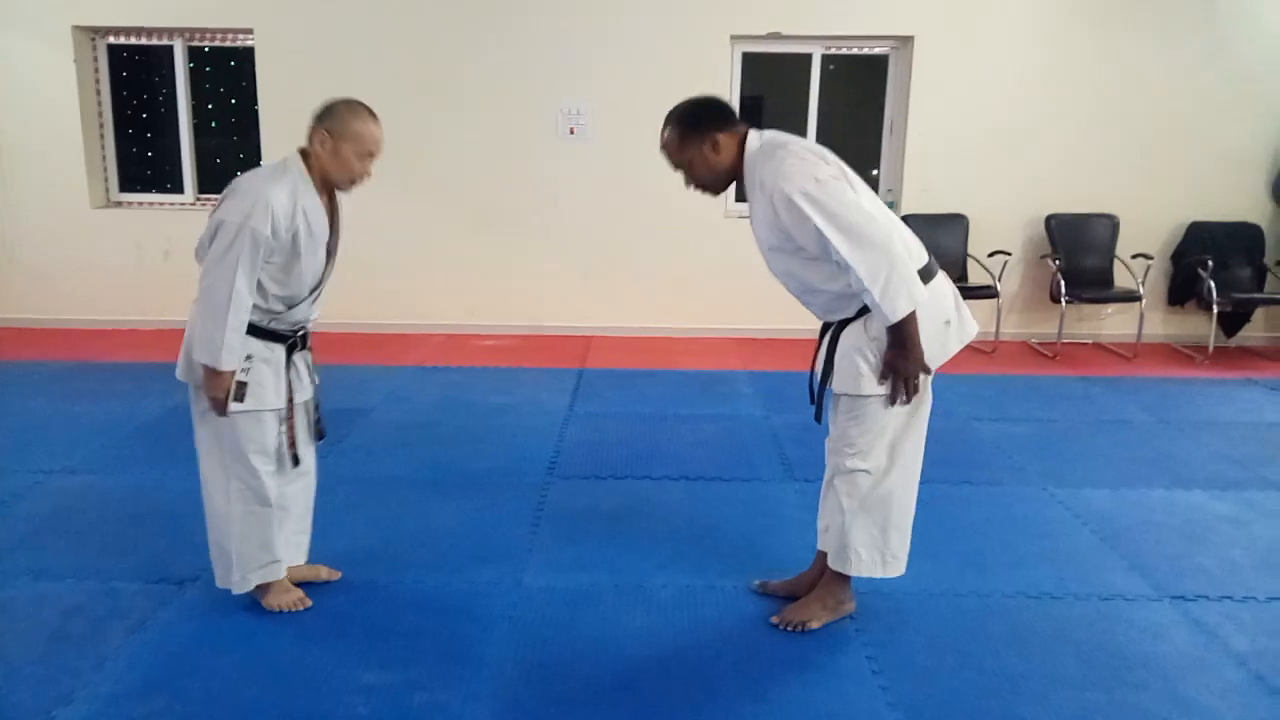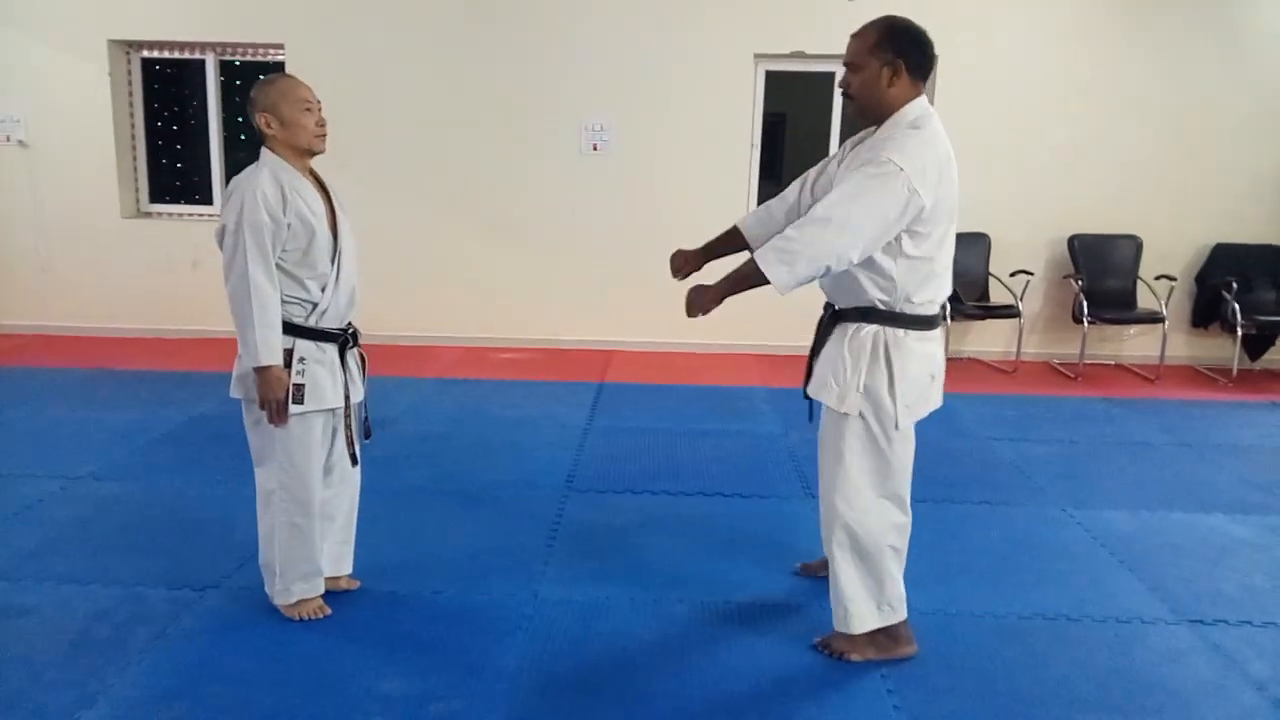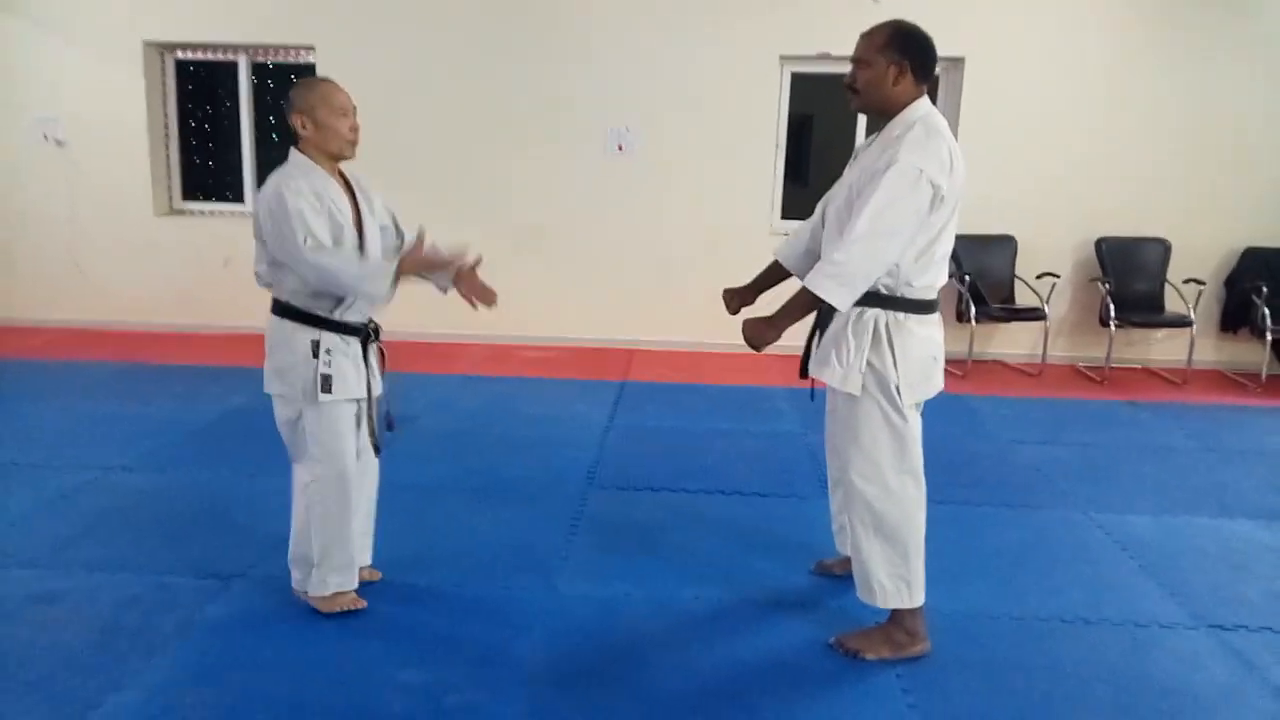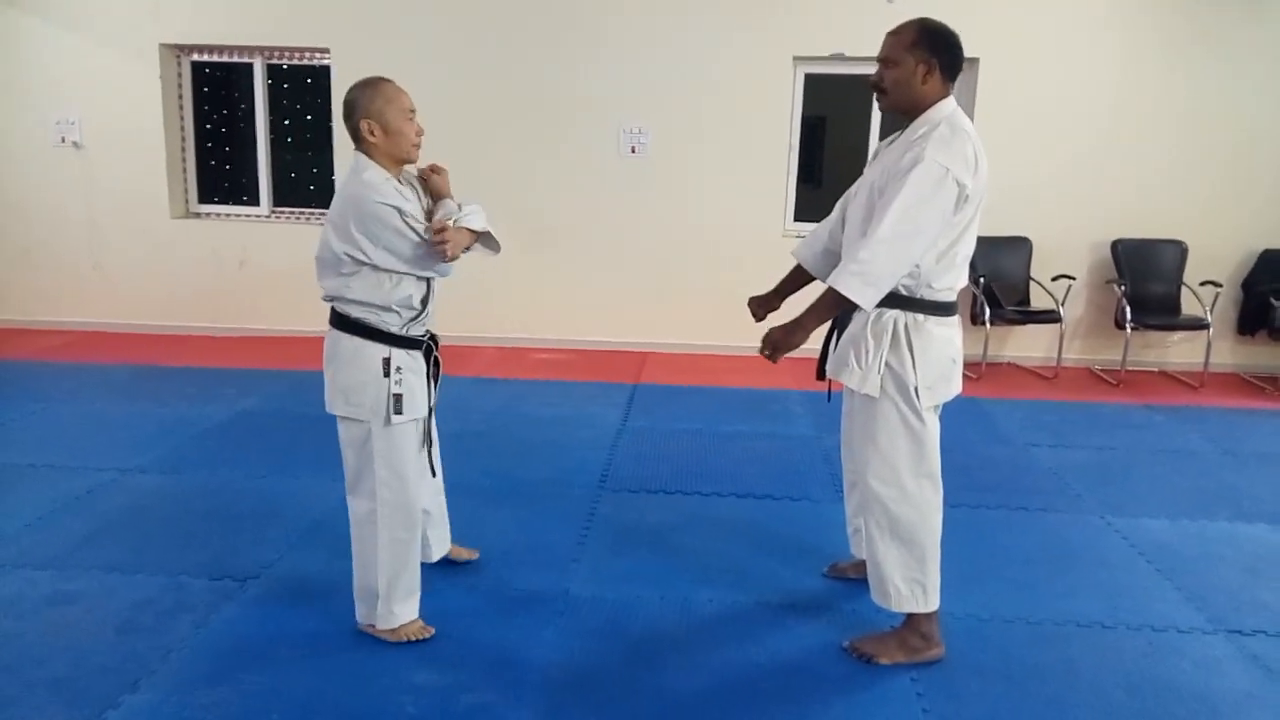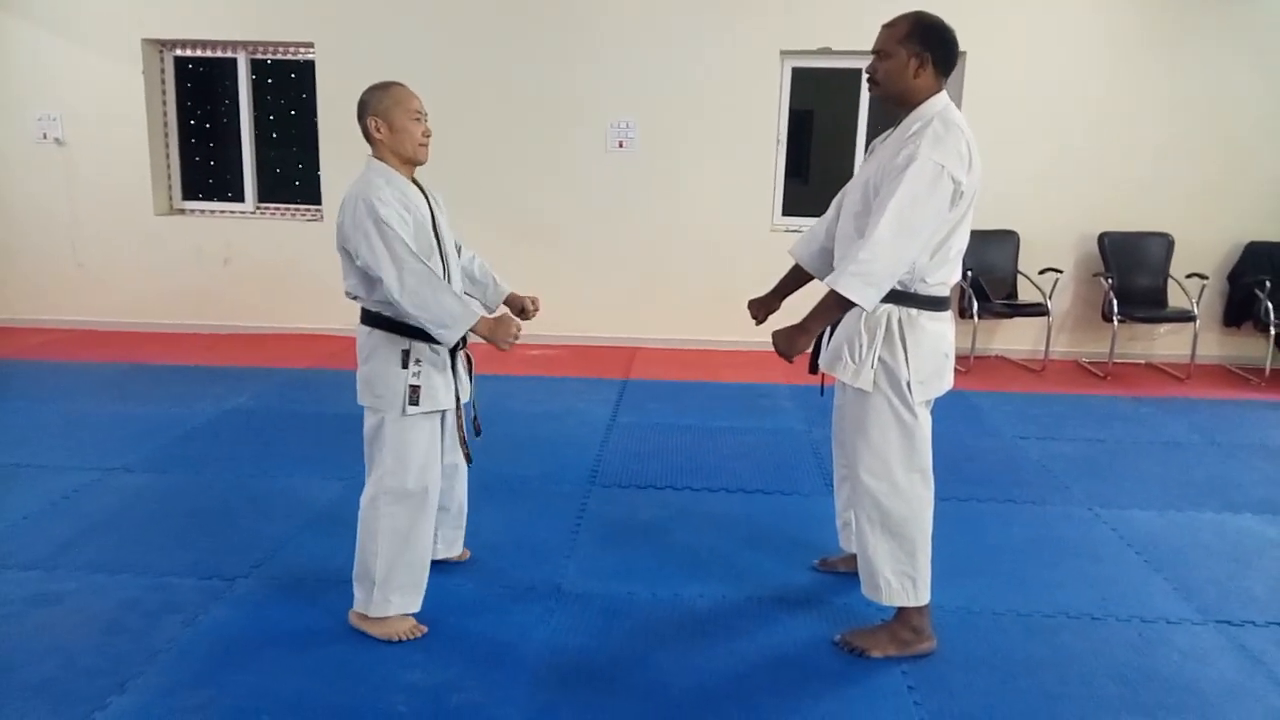
dt=1s
person 1, frame 1
left shoulder: (787, 174)
right shoulder: (764, 168)
left elbow: (877, 249)
left wrist: (907, 344)
right wrist: (889, 335)
left hip: (897, 319)
right hip: (865, 320)
left knee: (869, 456)
right knee: (849, 450)
left ankle: (836, 586)
right ankle: (825, 569)
person 1, frame 2
left shoulder: (907, 157)
right shoulder: (877, 142)
left elbow: (818, 240)
right elbow: (796, 205)
left wrist: (719, 290)
right wrist: (705, 252)
left hip: (881, 346)
right hip: (863, 334)
left knee: (862, 482)
right knee: (851, 470)
left ankle: (885, 627)
right ankle: (852, 560)
person 1, frame 3
left shoulder: (920, 148)
right shoulder: (887, 142)
left elbow: (861, 253)
right elbow: (821, 229)
left wrist: (777, 323)
right wrist: (753, 289)
left hip: (886, 334)
right hip: (863, 327)
left knee: (882, 469)
right knee: (854, 458)
left ankle: (907, 623)
right ankle: (861, 554)
person 1, frame 4
left shoulder: (944, 148)
right shoulder: (908, 142)
left elbow: (883, 254)
right elbow: (840, 228)
left wrist: (801, 328)
right wrist: (776, 295)
left hip: (905, 336)
right hip: (879, 328)
left knee: (898, 474)
right knee: (869, 460)
left ankle: (920, 627)
right ankle: (874, 557)
person 1, frame 5
left shoulder: (937, 142)
right shoulder: (903, 137)
left elbow: (882, 252)
right elbow: (836, 226)
left wrist: (806, 329)
right wrist: (776, 295)
left hip: (897, 332)
right hip: (871, 324)
left knee: (890, 468)
right knee: (859, 454)
left ankle: (912, 620)
right ankle: (865, 550)
person 2, frame 1
left shoulder: (321, 195)
right shoulder: (265, 197)
right elbow: (225, 283)
right wrist: (218, 367)
left hip: (285, 351)
right hip: (240, 355)
left knee: (295, 461)
right knee: (249, 468)
left ankle: (287, 558)
right ankle: (261, 574)
person 2, frame 2
left shoulder: (315, 185)
right shoulder: (258, 189)
right elbow: (251, 285)
right wrist: (266, 366)
left hip: (333, 354)
right hip: (292, 360)
left knee: (339, 470)
right knee: (293, 479)
left ankle: (327, 567)
right ankle: (292, 586)
person 2, frame 3
left shoulder: (353, 187)
right shoulder: (287, 189)
left elbow: (394, 241)
right elbow: (320, 263)
left wrist: (452, 273)
right wrist: (401, 270)
left hip: (352, 345)
right hip: (309, 347)
left knee: (359, 460)
right knee: (328, 467)
left ankle: (347, 558)
right ankle: (321, 580)
person 2, frame 4
left shoulder: (399, 183)
right shoulder: (368, 199)
left elbow: (467, 213)
right elbow: (435, 260)
left wrist: (462, 231)
right wrist: (444, 204)
left hip: (401, 352)
right hip: (372, 359)
left knee: (421, 459)
right knee: (386, 487)
left ankle: (431, 543)
right ankle: (384, 612)
person 2, frame 5
left shoulder: (418, 193)
right shoulder: (371, 199)
left elbow: (457, 260)
right elbow: (410, 281)
left wrist: (506, 298)
right wrist: (481, 323)
left hip: (436, 349)
right hip: (400, 354)
left knee: (446, 460)
right knee: (402, 480)
left ankle: (437, 544)
right ankle: (376, 605)
